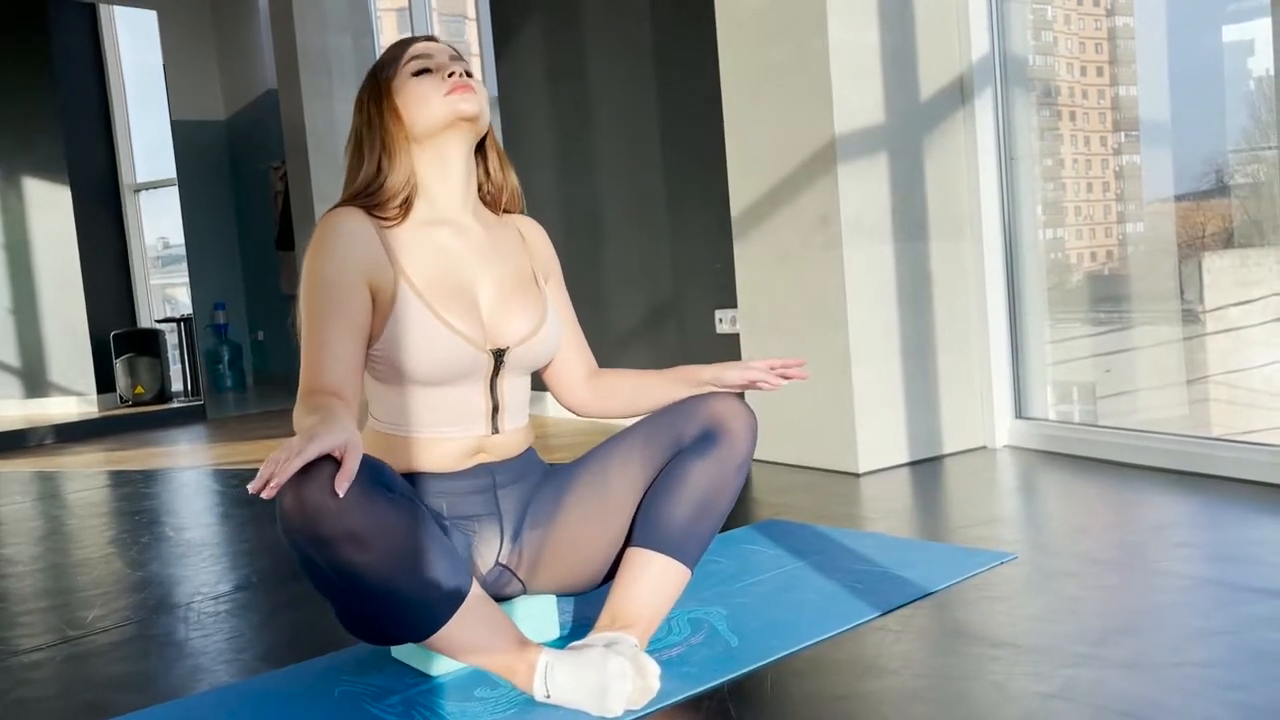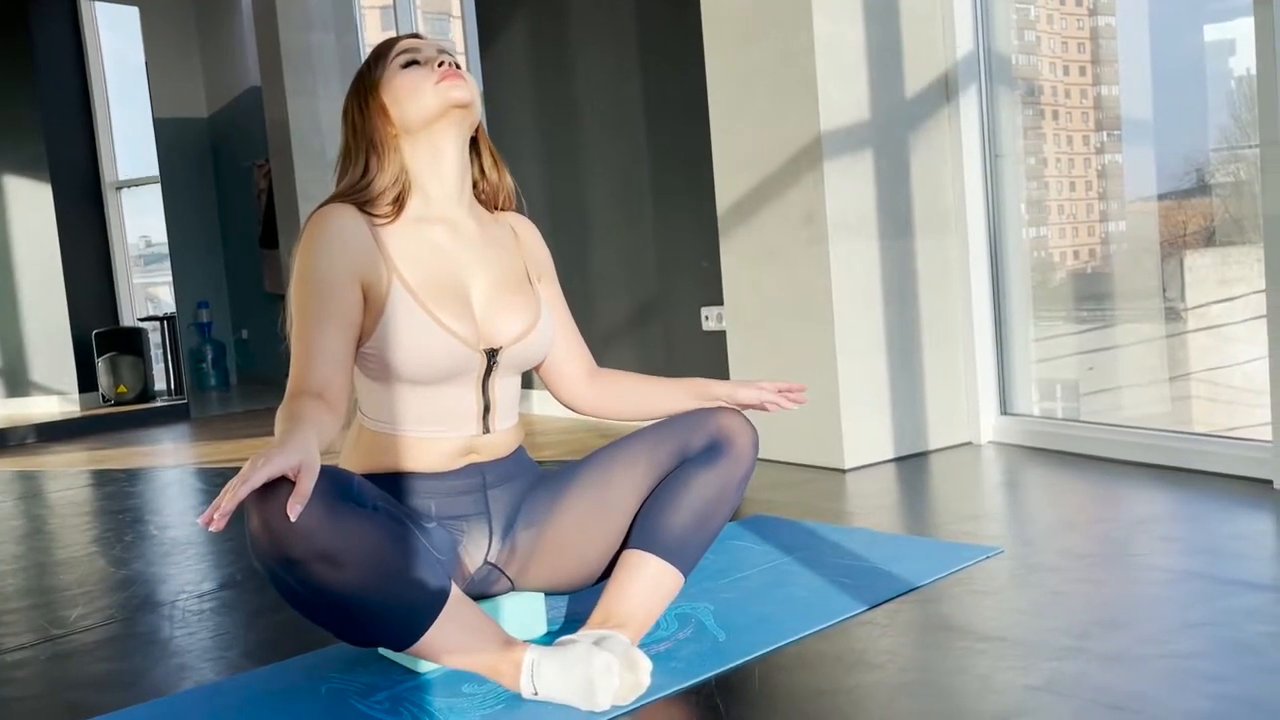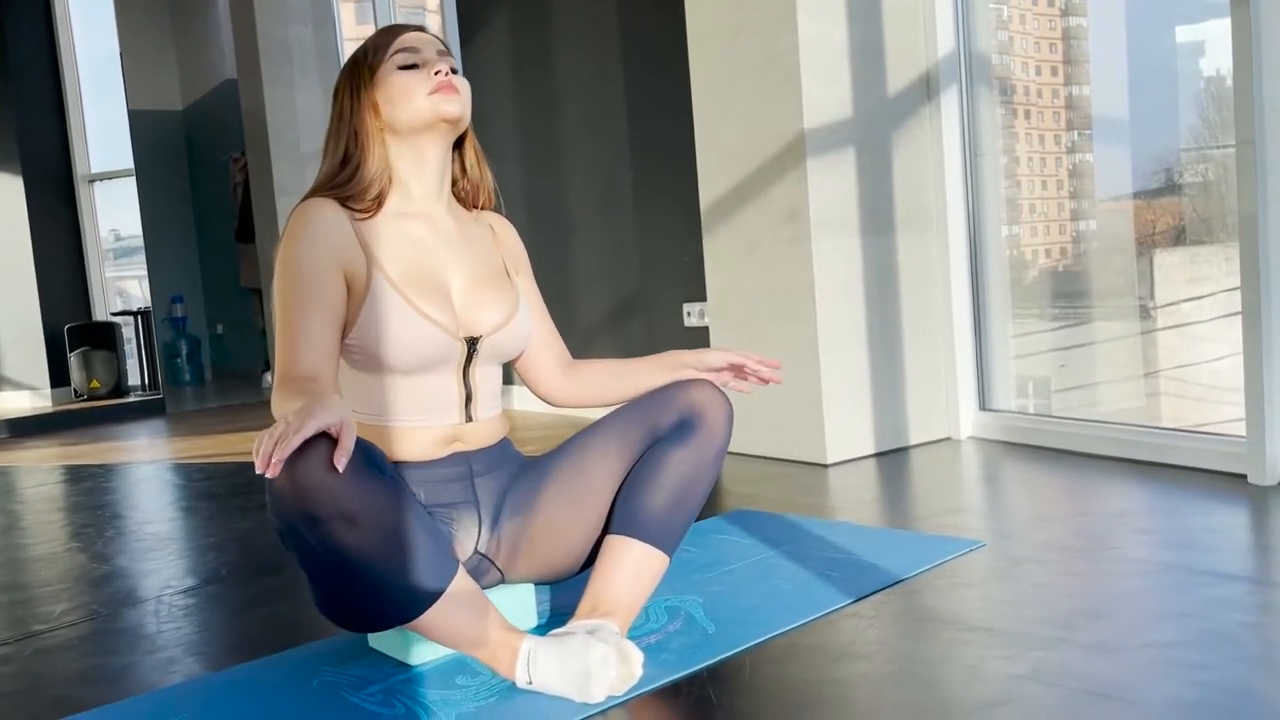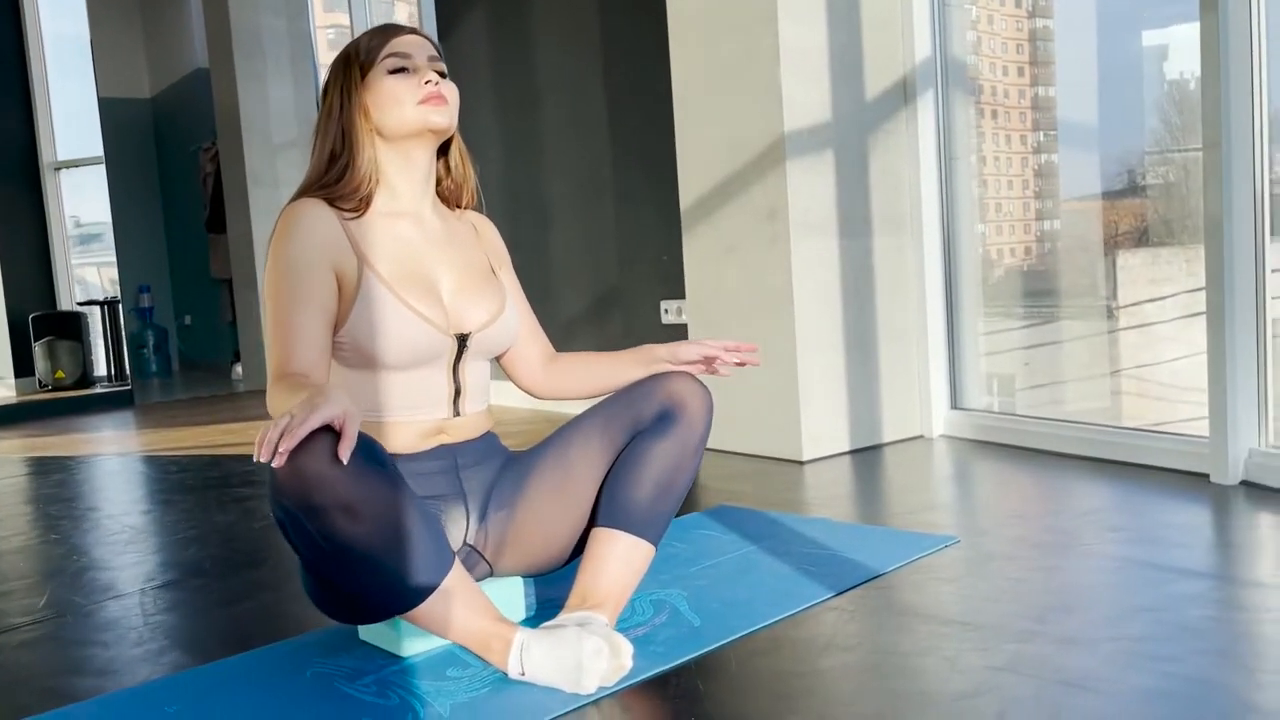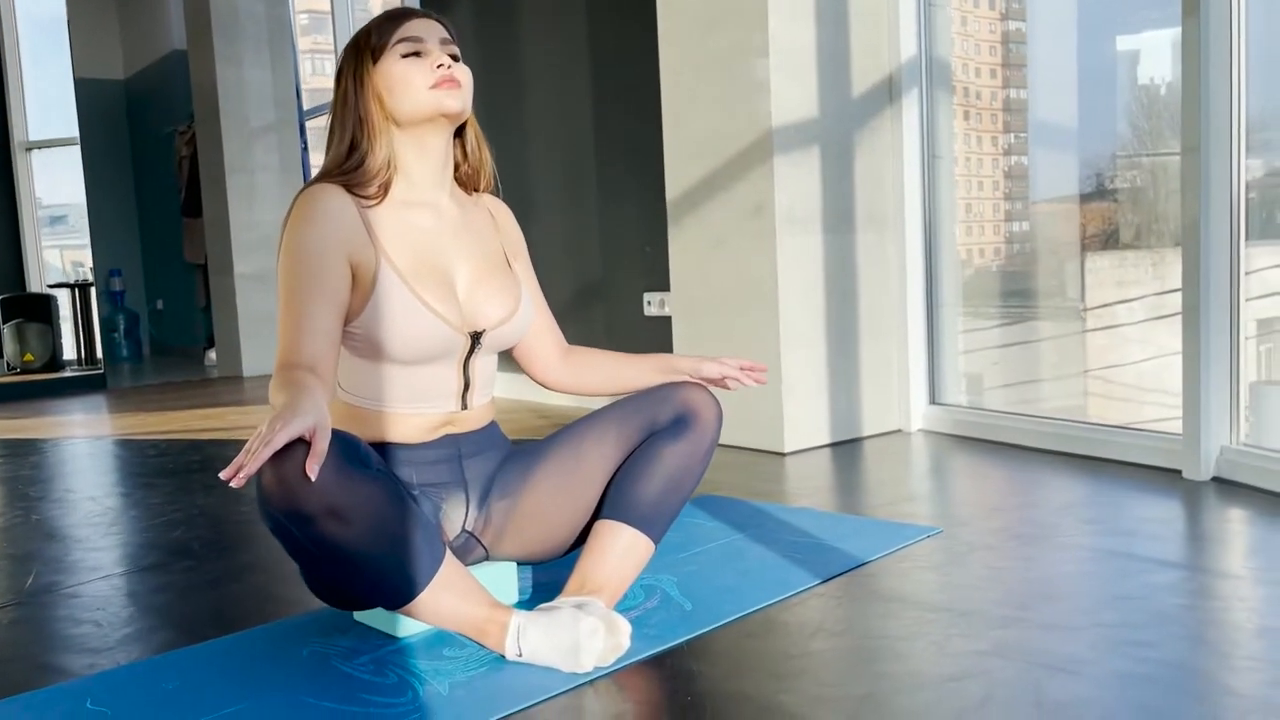
dt=0.5s
person 1, frame 1
left shoulder: (525, 238)
right shoulder: (354, 235)
left elbow: (582, 387)
right elbow: (325, 393)
left wrist: (710, 374)
right wrist: (331, 423)
left hip: (530, 508)
right hip: (415, 529)
left knee: (722, 420)
right knee: (320, 494)
left ankle: (616, 645)
person 1, frame 2
left shoulder: (518, 237)
right shoulder: (346, 233)
left elbow: (581, 383)
right elbow: (317, 394)
left wrist: (715, 389)
right wrist: (298, 441)
left hip: (516, 506)
right hip: (402, 525)
left knee: (723, 435)
right knee: (288, 514)
left ankle: (606, 642)
right ankle: (519, 666)
person 1, frame 3
left shoulder: (495, 234)
right shoulder: (329, 225)
left elbow: (557, 376)
right elbow: (300, 379)
left wrist: (684, 360)
right wrist: (318, 405)
left hip: (506, 499)
right hip: (394, 520)
left knee: (697, 406)
right knee: (311, 472)
left ankle: (599, 631)
right ankle: (518, 654)
person 1, frame 4
left shoulder: (477, 231)
right shoulder: (317, 225)
left elbow: (542, 370)
right elbow: (292, 382)
left wrist: (662, 354)
right wrist: (322, 397)
left hip: (492, 493)
right hip: (386, 519)
left knee: (678, 399)
right knee: (313, 465)
left ankle: (587, 623)
right ankle: (511, 645)
person 1, frame 5
left shoulder: (492, 217)
right shoulder: (333, 211)
left elbow: (554, 360)
right elbow: (300, 366)
left wrist: (677, 365)
right wrist: (305, 402)
left hip: (492, 481)
right hip: (381, 501)
left knee: (688, 409)
right knee: (295, 473)
left ankle: (582, 608)
right ankle: (506, 629)
